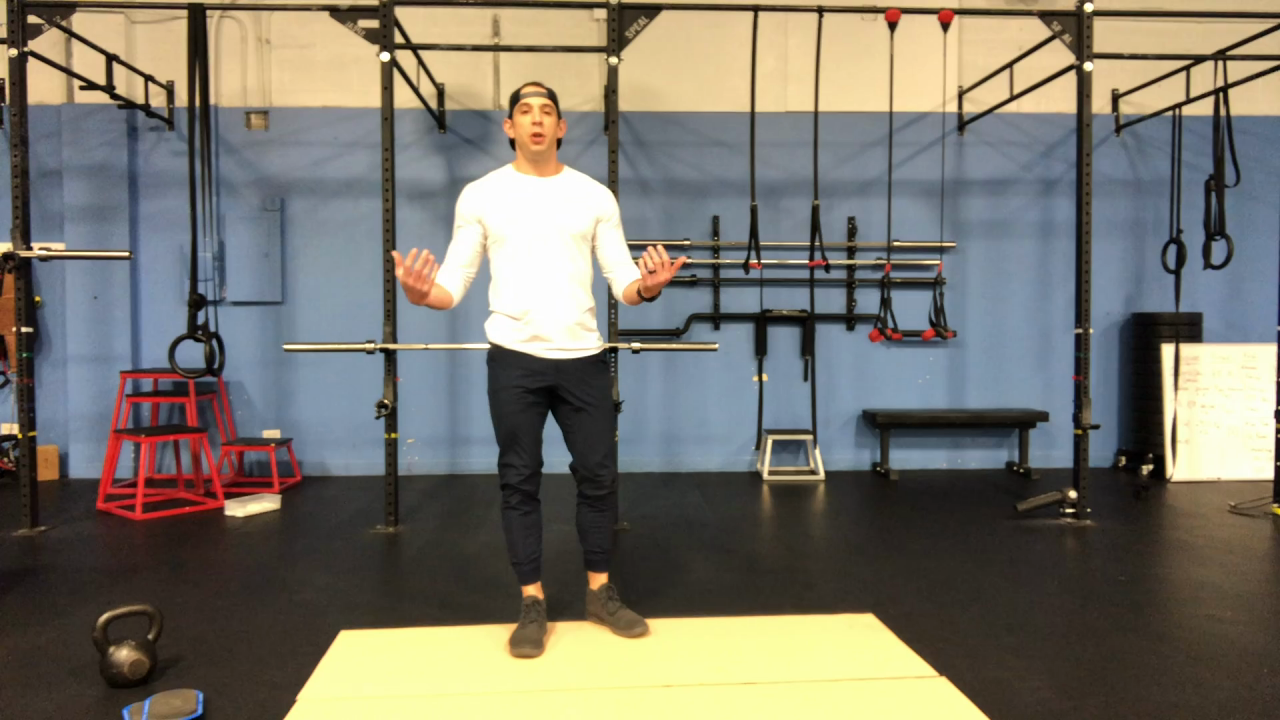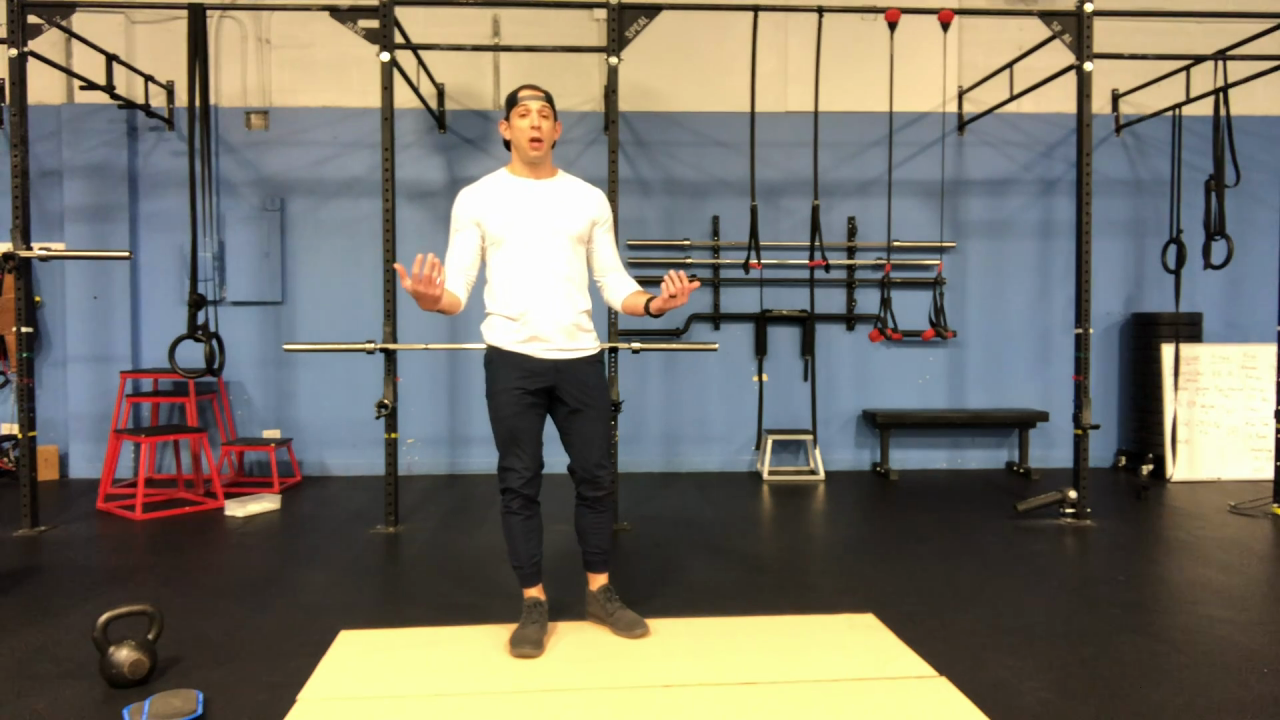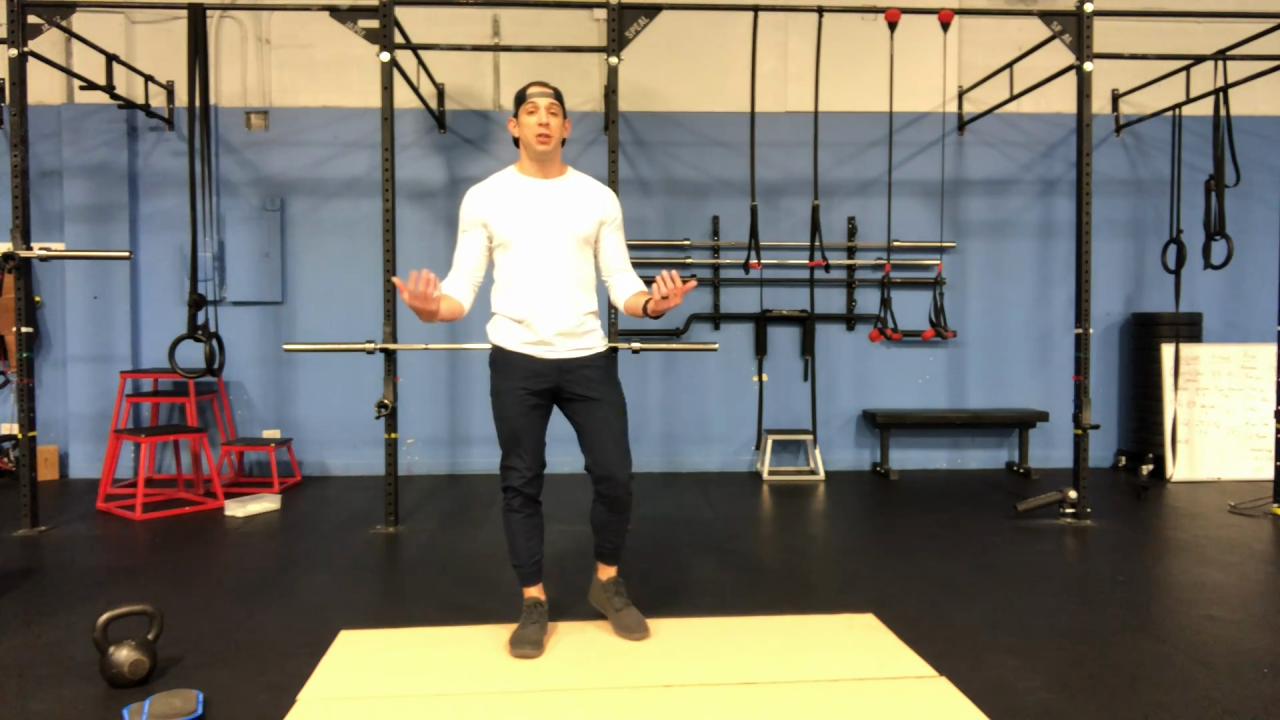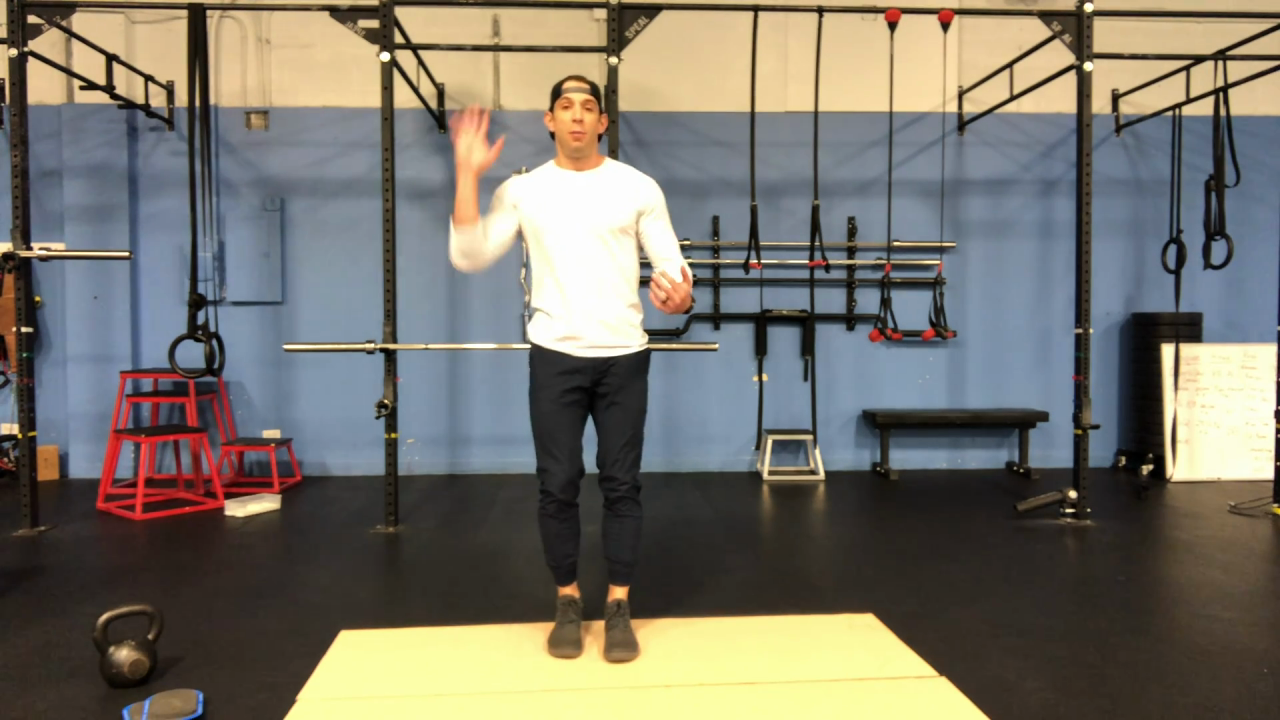
dt=0.7s
person 1, frame 1
left shoulder: (596, 196)
right shoulder: (481, 195)
left elbow: (620, 280)
right elbow: (456, 281)
left wrist: (649, 287)
right wrist: (422, 291)
left hip: (583, 356)
right hip: (515, 358)
left knee: (597, 476)
right knee: (520, 480)
left ankle: (600, 592)
right ankle: (533, 604)
person 1, frame 2
left shoulder: (589, 198)
right shoulder: (476, 198)
left elbow: (612, 281)
right elbow: (459, 289)
left wrist: (654, 304)
right wrist: (432, 298)
left hip: (580, 358)
right hip: (512, 359)
left knee: (595, 479)
right knee: (519, 483)
left ankle: (600, 593)
right ankle: (533, 604)
person 1, frame 3
left shoulder: (598, 197)
right shoulder: (484, 197)
left elbow: (619, 279)
right elbow: (464, 281)
left wrist: (651, 305)
right wrist: (436, 306)
left hip: (588, 358)
right hip: (517, 359)
left knee: (613, 475)
right knee: (521, 484)
left ankle: (607, 583)
right ankle: (533, 603)
person 1, frame 4
left shoulder: (638, 187)
right shoulder: (522, 189)
left elbow: (668, 261)
right elbow: (470, 257)
left wrist: (678, 293)
right wrist: (467, 174)
left hip: (623, 357)
right hip: (555, 356)
left knee: (621, 483)
right knee: (557, 484)
left ankle: (617, 607)
right ankle: (568, 602)
